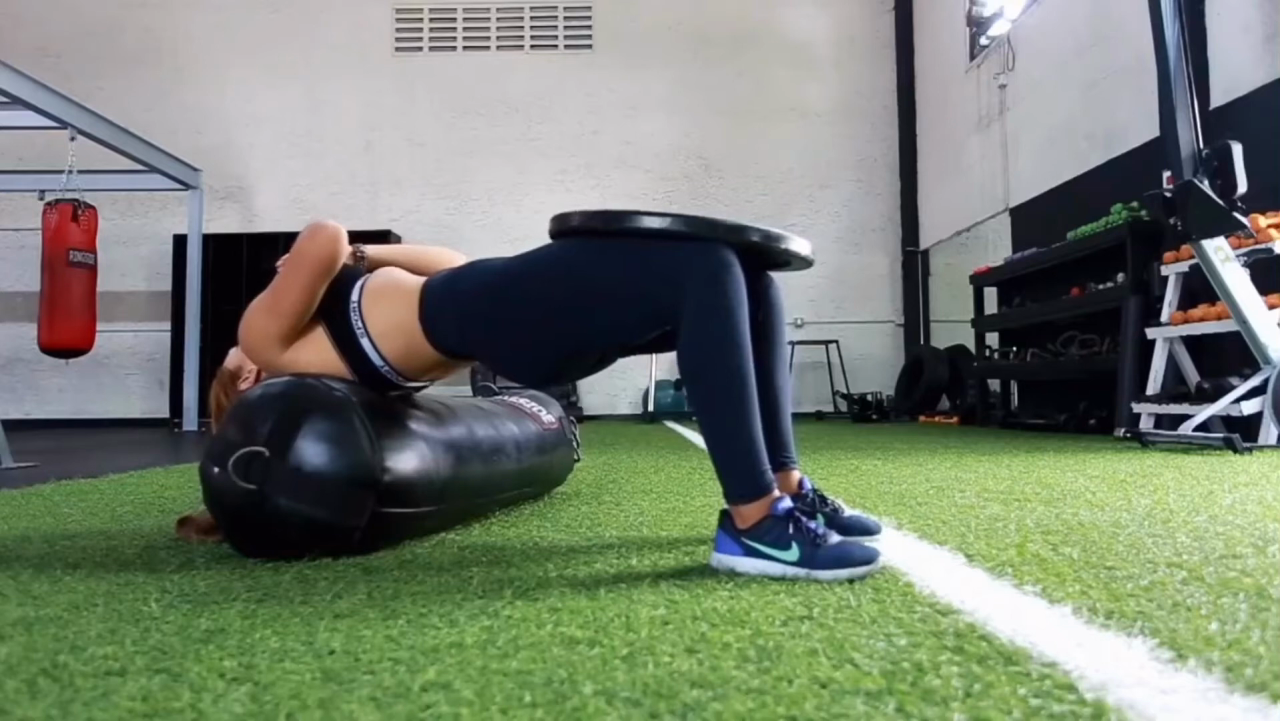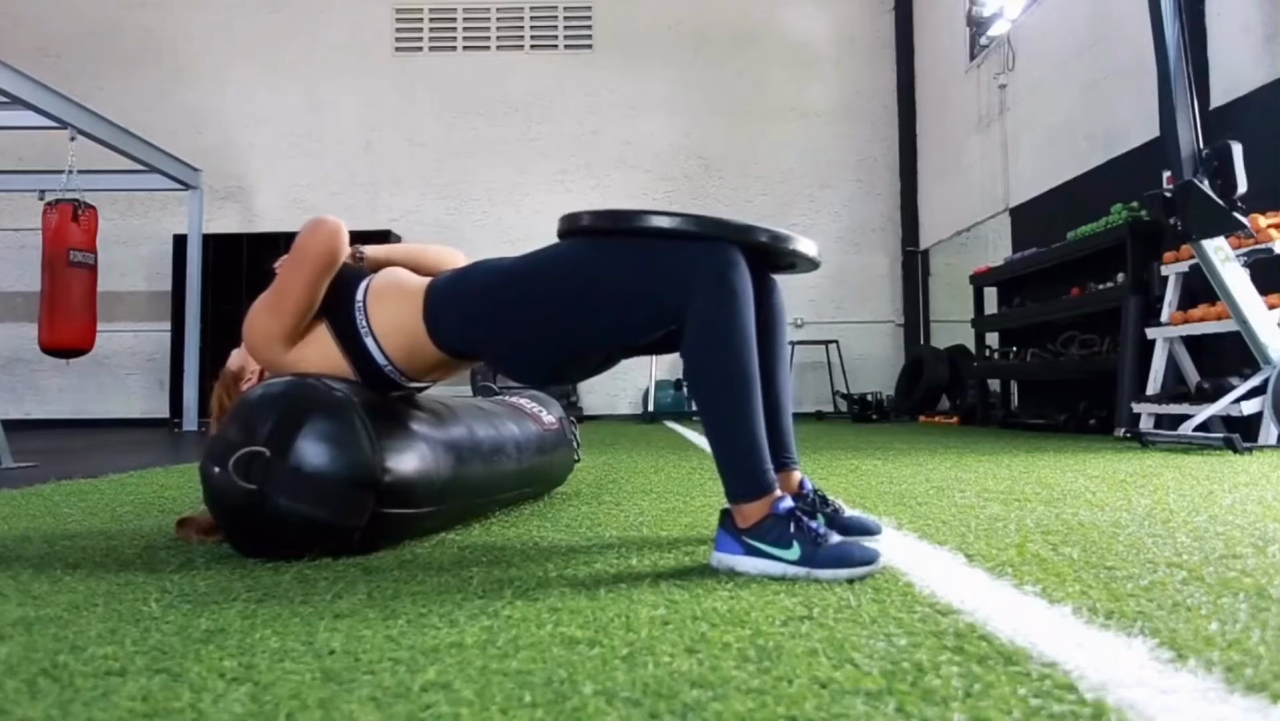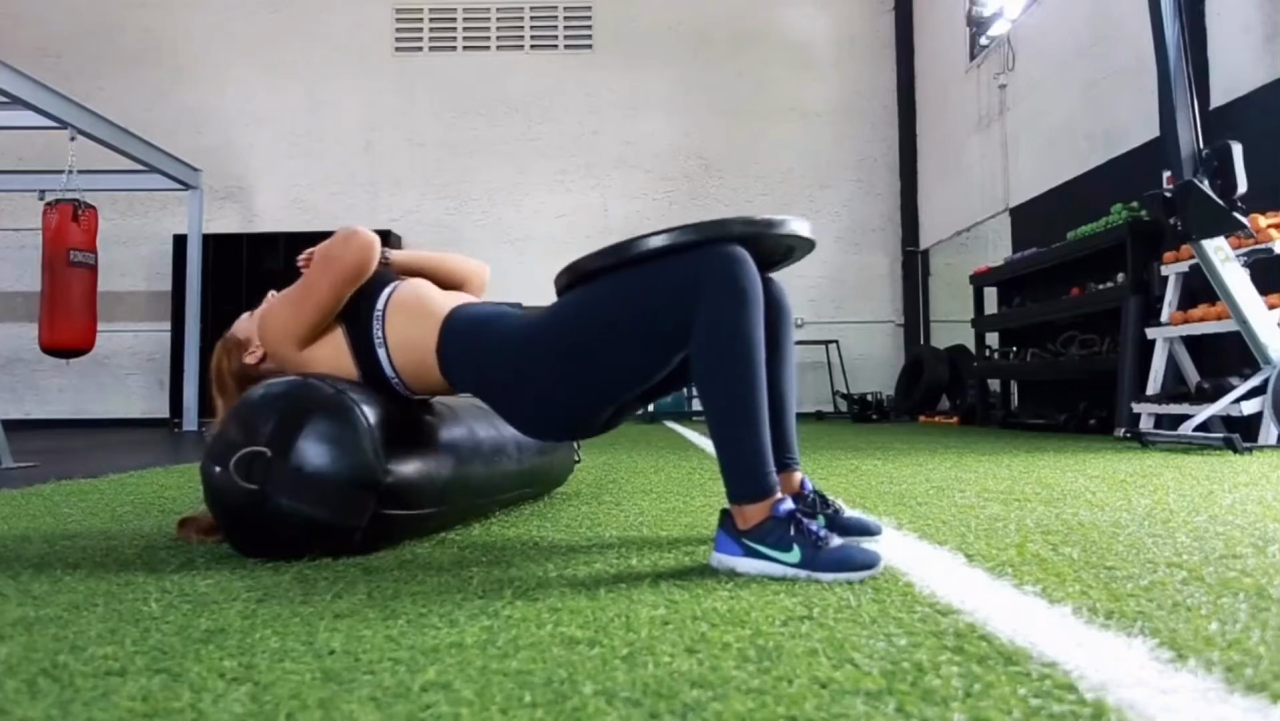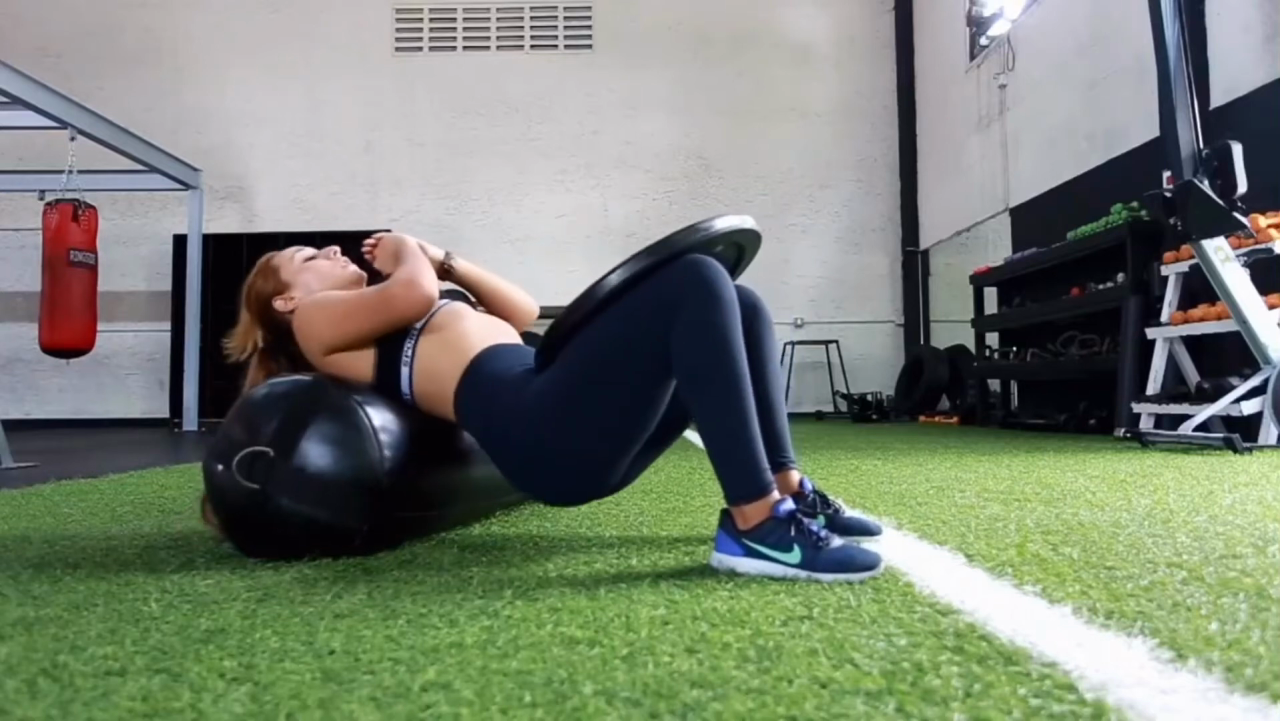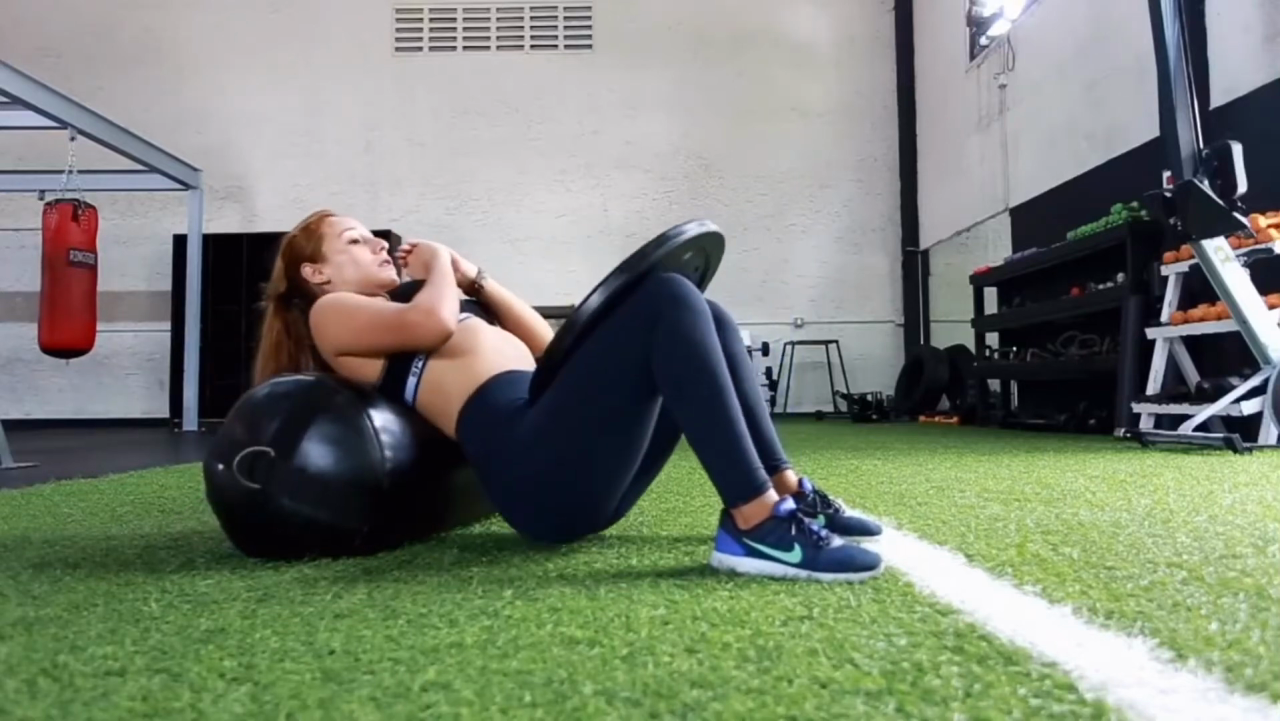
dt=0.3s
person 1, frame 1
left shoulder: (367, 344)
right shoulder: (268, 335)
left elbow: (448, 261)
right elbow: (323, 239)
left wrist: (362, 256)
right wrist: (346, 258)
left hip: (539, 322)
right hip: (506, 314)
left knee: (745, 279)
right knee: (705, 267)
left ankle: (785, 489)
right ankle: (755, 524)
person 1, frame 2
left shoulder: (373, 347)
right shoulder: (271, 336)
left elbow: (449, 261)
right elbow: (325, 234)
left wrist: (361, 258)
right wrist: (347, 255)
left hip: (542, 323)
right hip: (510, 314)
left knee: (744, 280)
right knee: (715, 268)
left ankle: (786, 490)
right ankle: (756, 524)
person 1, frame 3
left shoulder: (360, 319)
right shoulder: (286, 333)
left elbow: (473, 278)
right elbow: (356, 251)
left wrist: (388, 256)
right wrist: (350, 248)
left hip: (544, 353)
right hip: (535, 370)
left knee: (758, 295)
right knee: (724, 272)
left ankle: (787, 490)
right ankle: (756, 526)
person 1, frame 4
left shoulder: (386, 328)
right shoulder: (317, 324)
left elbow: (522, 311)
right elbow: (415, 293)
left wrist: (440, 258)
right wrist: (410, 258)
left hip: (574, 421)
right hip: (547, 428)
left knee: (741, 307)
right knee: (696, 282)
left ankle: (787, 493)
right ankle: (756, 528)
person 1, frame 5
left shoulder: (397, 317)
right shoulder: (331, 314)
left elbow: (543, 346)
right elbow: (431, 323)
left wrist: (471, 278)
right wrist: (439, 269)
left hip: (583, 469)
right hip: (541, 472)
left knee: (704, 320)
right knee: (668, 299)
left ankle: (788, 491)
right ankle: (758, 527)
